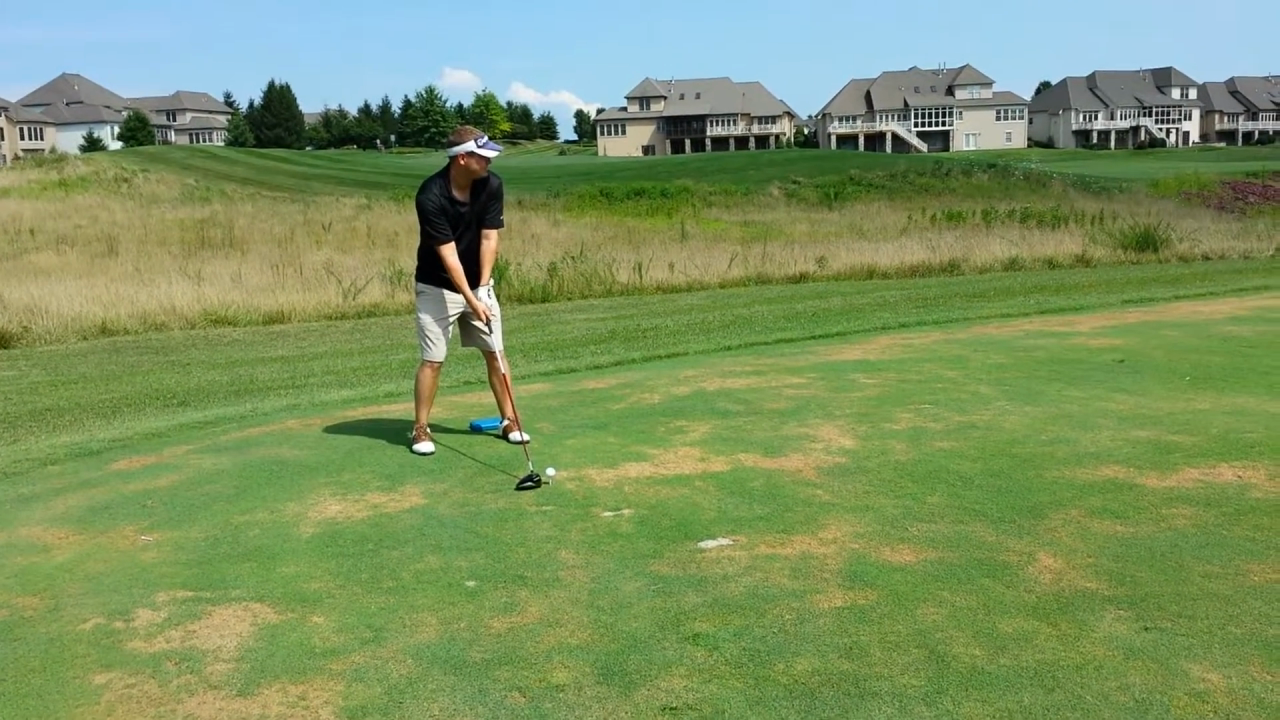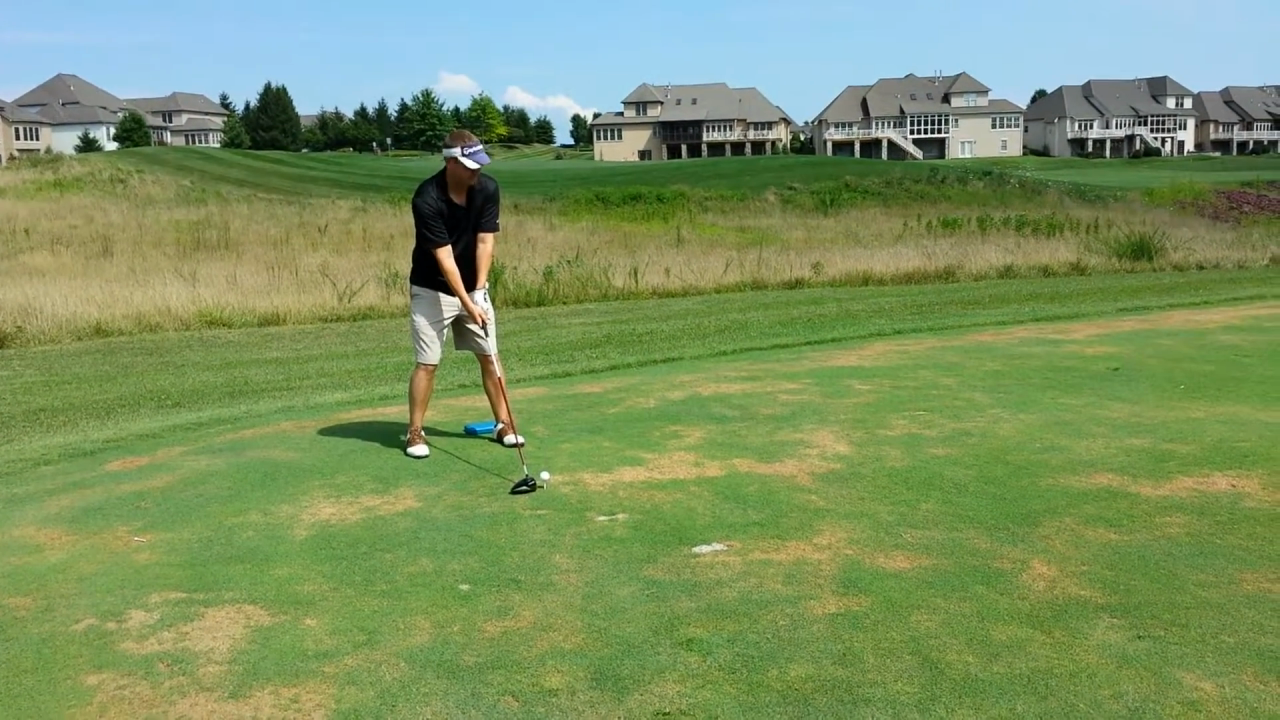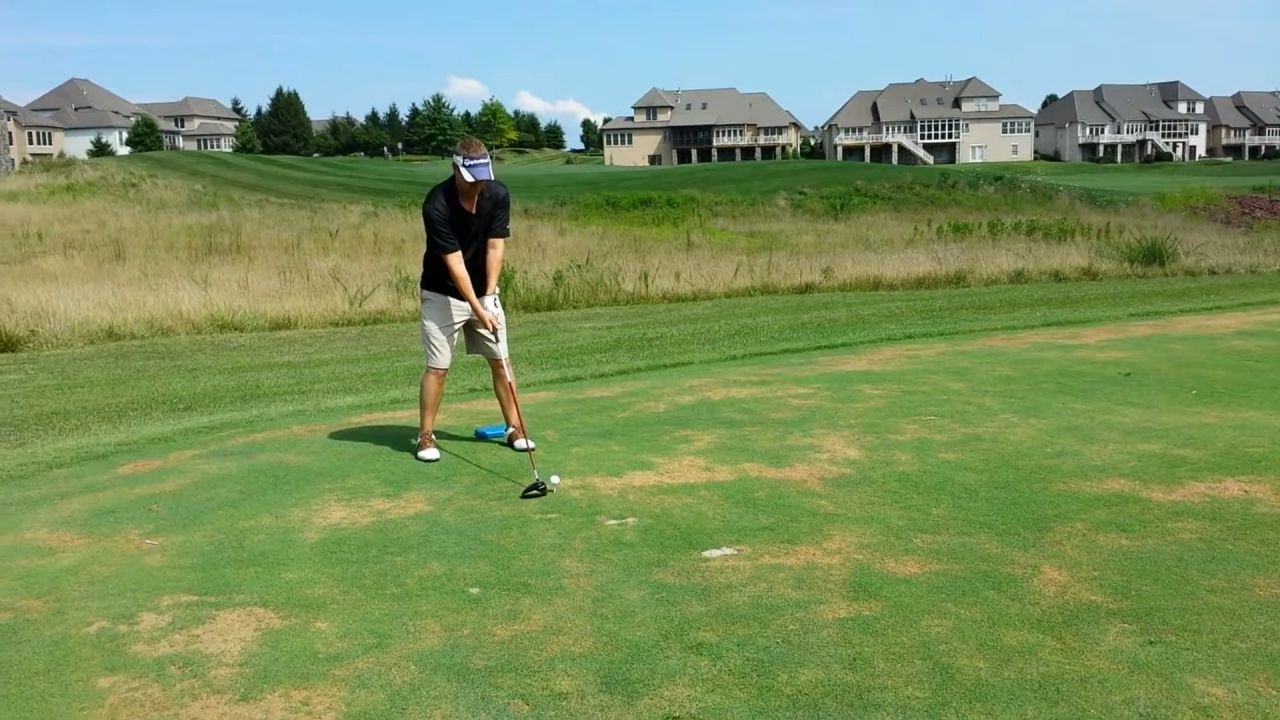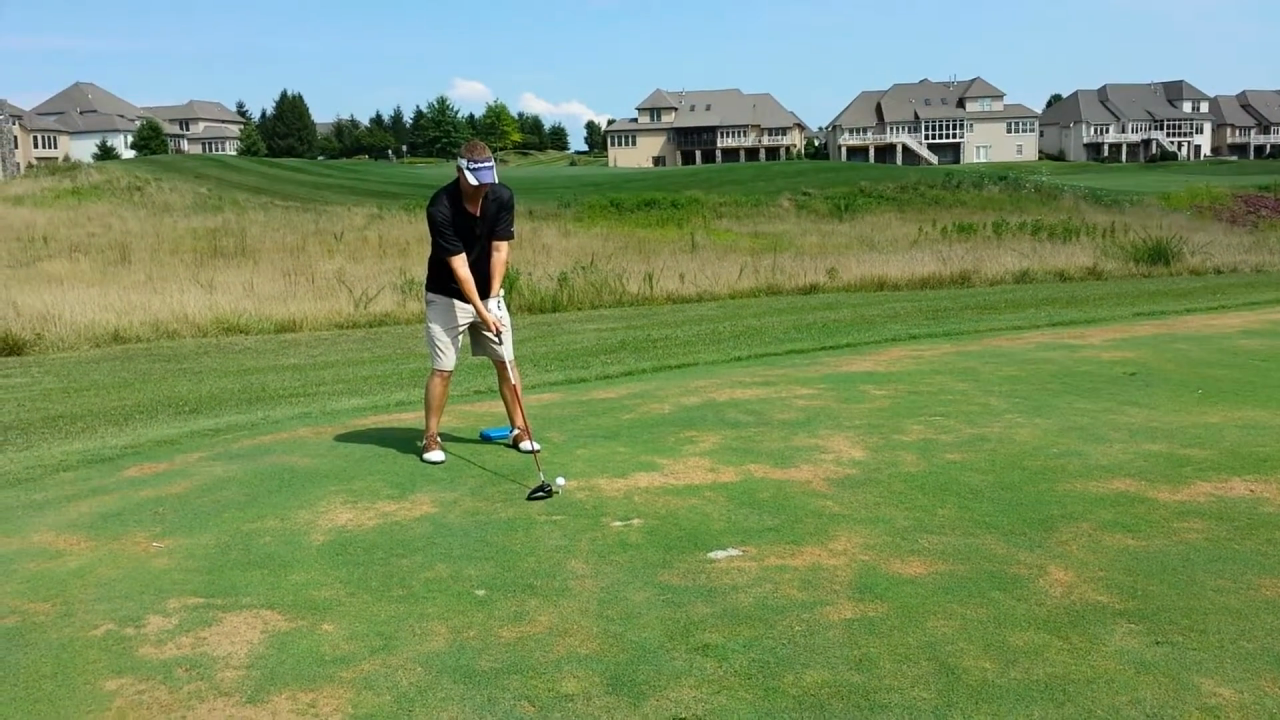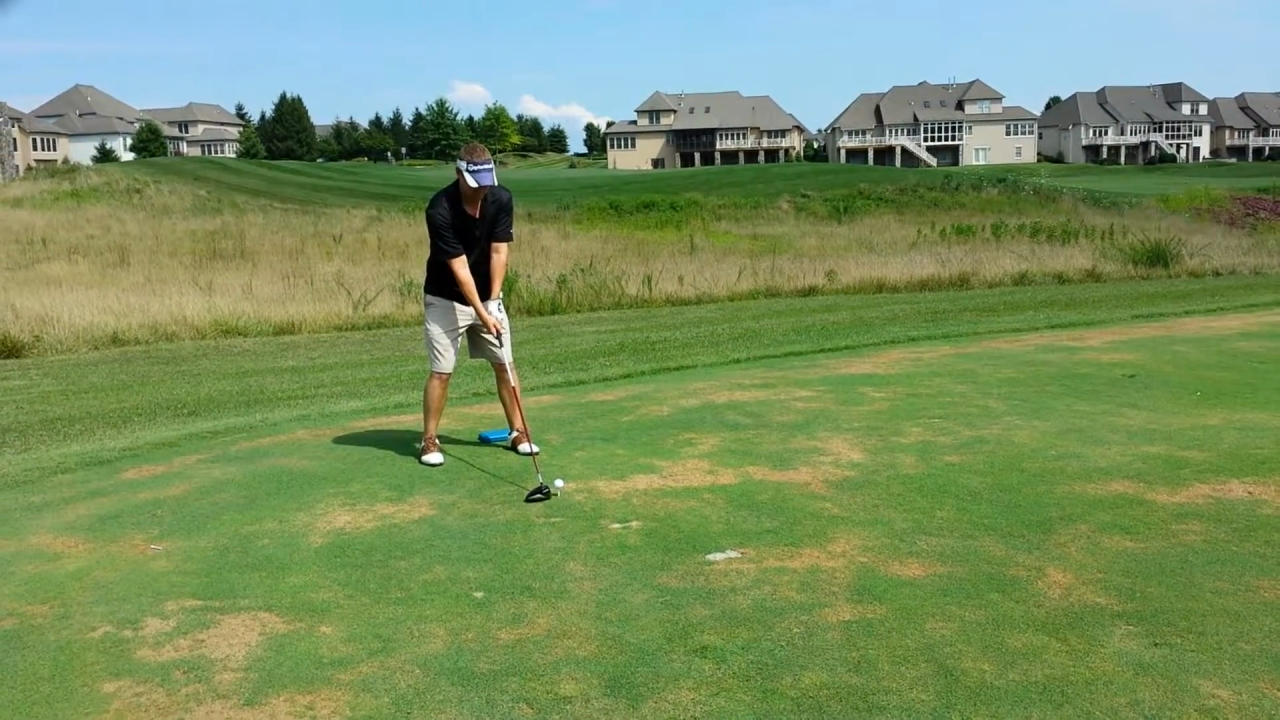
dt=0.4s
person 1, frame 1
left shoulder: (492, 185)
right shoulder: (430, 196)
left elbow: (489, 239)
right elbow: (448, 254)
left wrist: (483, 287)
right wrist: (470, 300)
left hip: (478, 284)
right hip: (437, 287)
left knee: (495, 352)
right knee: (433, 360)
left ankle: (509, 420)
right ankle: (421, 428)
person 1, frame 2
left shoulder: (488, 189)
right shoulder: (426, 199)
left elbow: (485, 241)
right elbow: (444, 257)
left wrist: (480, 290)
right wrist: (466, 303)
left hip: (473, 287)
right hip: (432, 290)
left knee: (489, 356)
right knee: (427, 362)
left ankle: (503, 424)
right ankle: (415, 432)
person 1, frame 3
left shoulder: (498, 195)
right shoulder: (436, 205)
left elbow: (495, 247)
right elbow: (455, 263)
left wrist: (490, 295)
right wrist: (477, 308)
left hip: (484, 292)
right hip: (442, 294)
left knee: (500, 359)
right knee: (438, 366)
left ankle: (513, 428)
right ankle: (426, 435)
person 1, frame 4
left shoulder: (503, 197)
right shoulder: (440, 208)
left elbow: (499, 250)
right elbow: (459, 265)
left wrist: (493, 299)
right wrist: (480, 311)
left hip: (488, 294)
right hip: (447, 296)
left knee: (506, 361)
right knee: (442, 368)
left ankle: (518, 429)
right ankle: (431, 437)
person 1, frame 5
left shoulder: (502, 199)
right shoulder: (440, 210)
left elbow: (499, 251)
right elbow: (459, 267)
left wrist: (493, 301)
right wrist: (481, 313)
left hip: (487, 296)
right hip: (446, 299)
left knee: (504, 364)
right knee: (441, 371)
left ankle: (517, 432)
right ankle: (429, 439)
